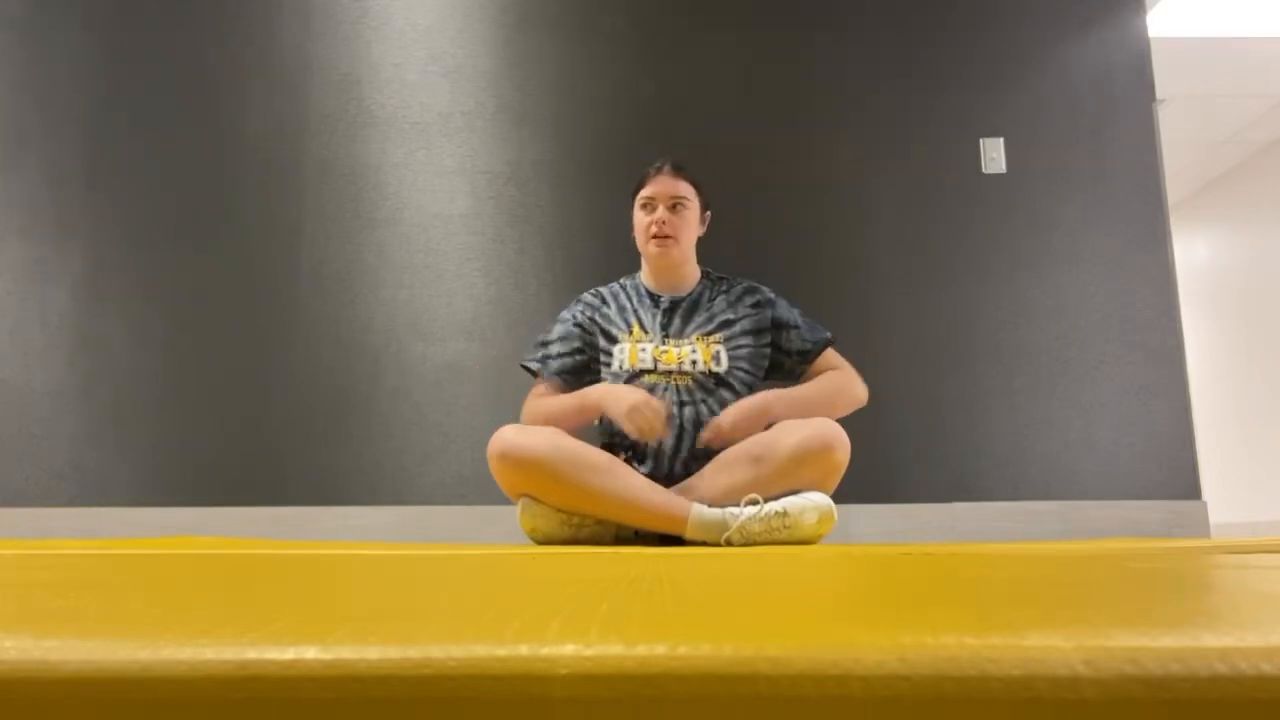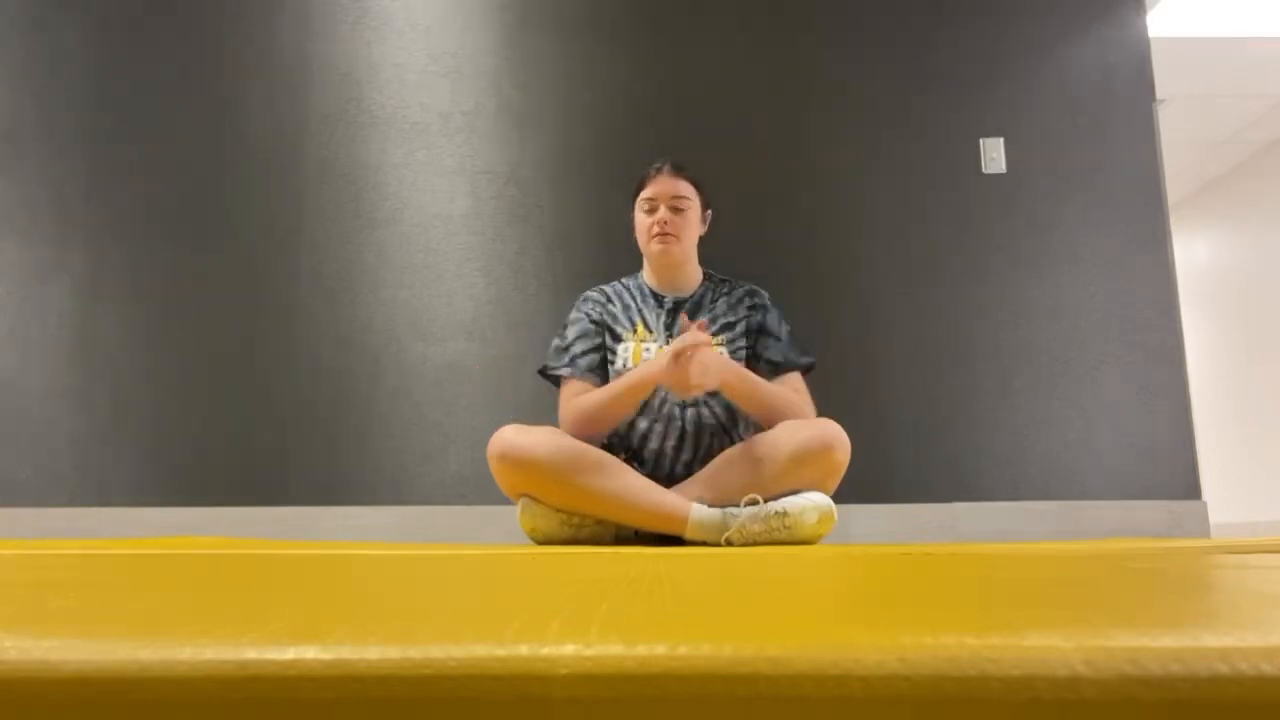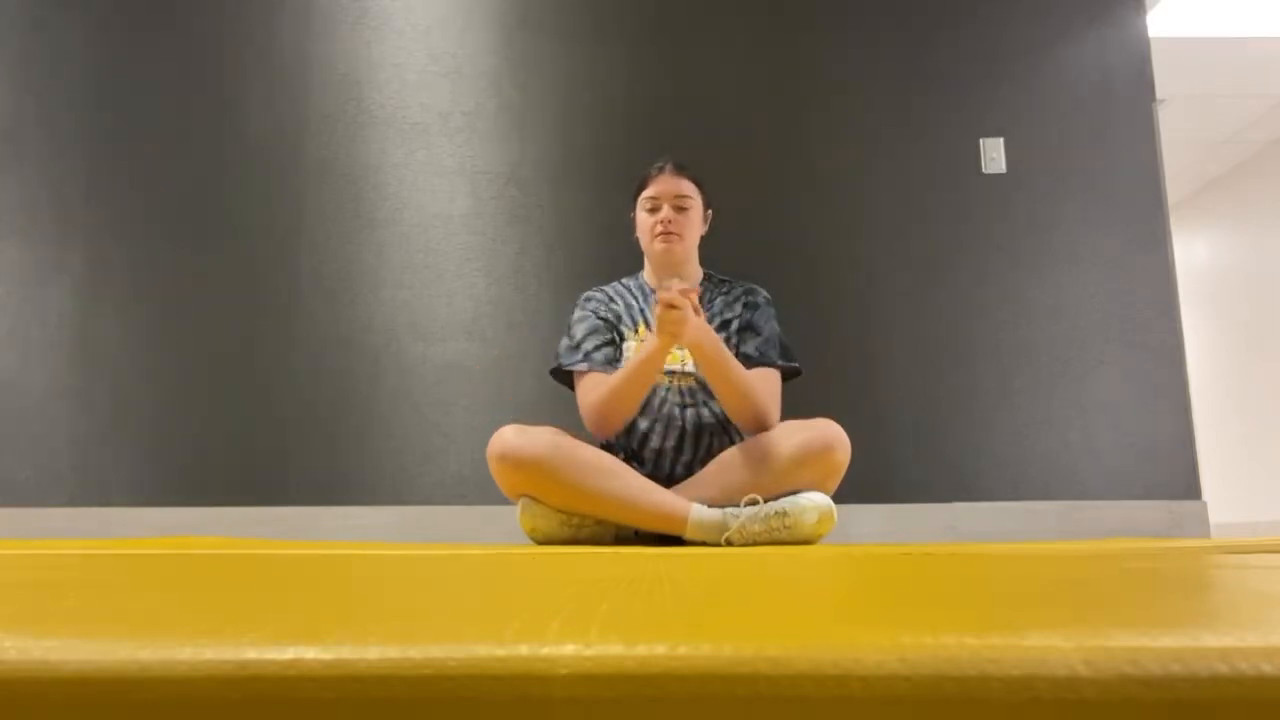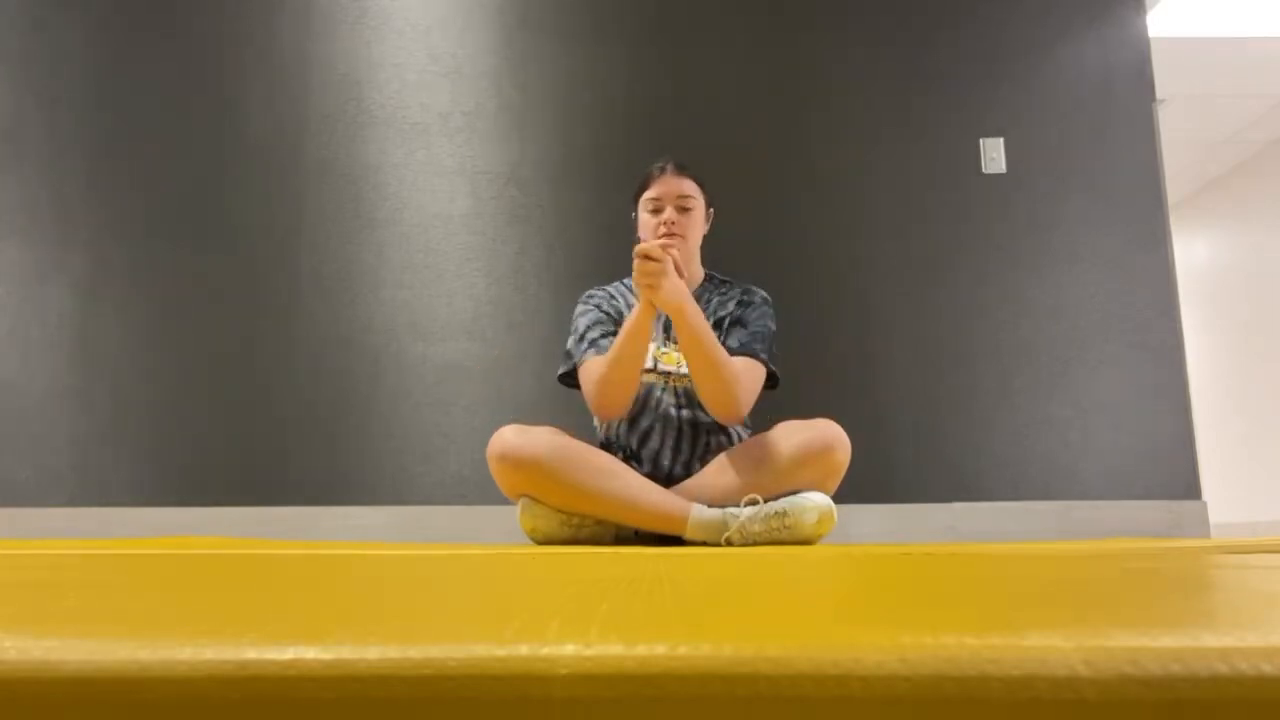
dt=0.2s
person 1, frame 1
left shoulder: (753, 305)
right shoulder: (594, 309)
left elbow: (850, 389)
right elbow: (534, 417)
left wrist: (763, 406)
right wrist: (603, 397)
left hip: (728, 487)
right hip: (621, 490)
left knee: (826, 440)
right knee: (509, 444)
left ankle: (600, 517)
right ankle: (719, 523)
person 1, frame 2
left shoulder: (750, 306)
right shoulder: (597, 307)
left elbow: (801, 417)
right elbow: (577, 425)
left wrist: (726, 373)
right wrist: (654, 371)
left hip: (725, 485)
right hip: (620, 487)
left knee: (827, 440)
right knee: (510, 445)
left ankle: (599, 519)
right ankle: (722, 522)
person 1, frame 3
left shoulder: (748, 304)
right shoulder: (600, 305)
left elbow: (761, 418)
right elbow: (601, 421)
left wrist: (697, 335)
right wrist: (660, 339)
left hip: (726, 482)
right hip: (621, 485)
left knee: (827, 441)
right knee: (510, 445)
left ankle: (612, 521)
right ankle: (720, 523)
person 1, frame 4
left shoulder: (747, 305)
right shoulder: (601, 304)
left elbow: (730, 406)
right elbow: (606, 407)
left wrist: (678, 301)
right wrist: (645, 305)
left hip: (724, 480)
right hip: (621, 486)
left knee: (827, 441)
right knee: (509, 446)
left ankle: (599, 519)
right ankle: (722, 524)
